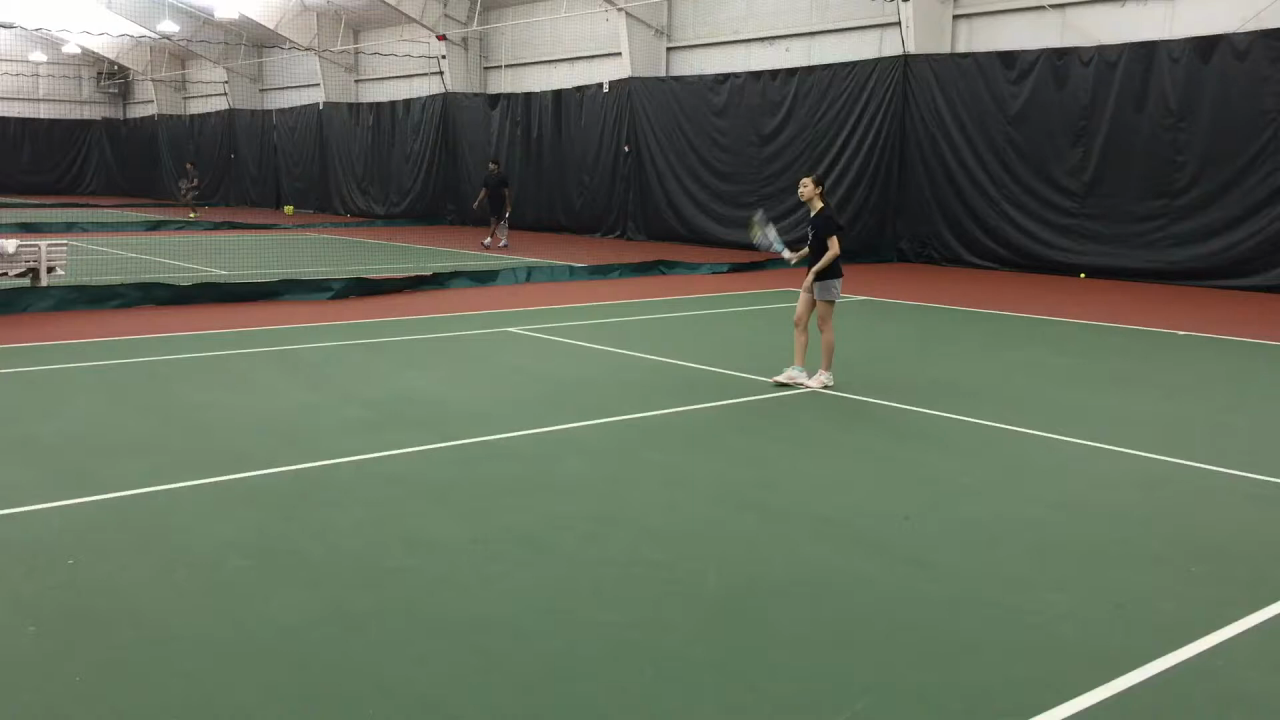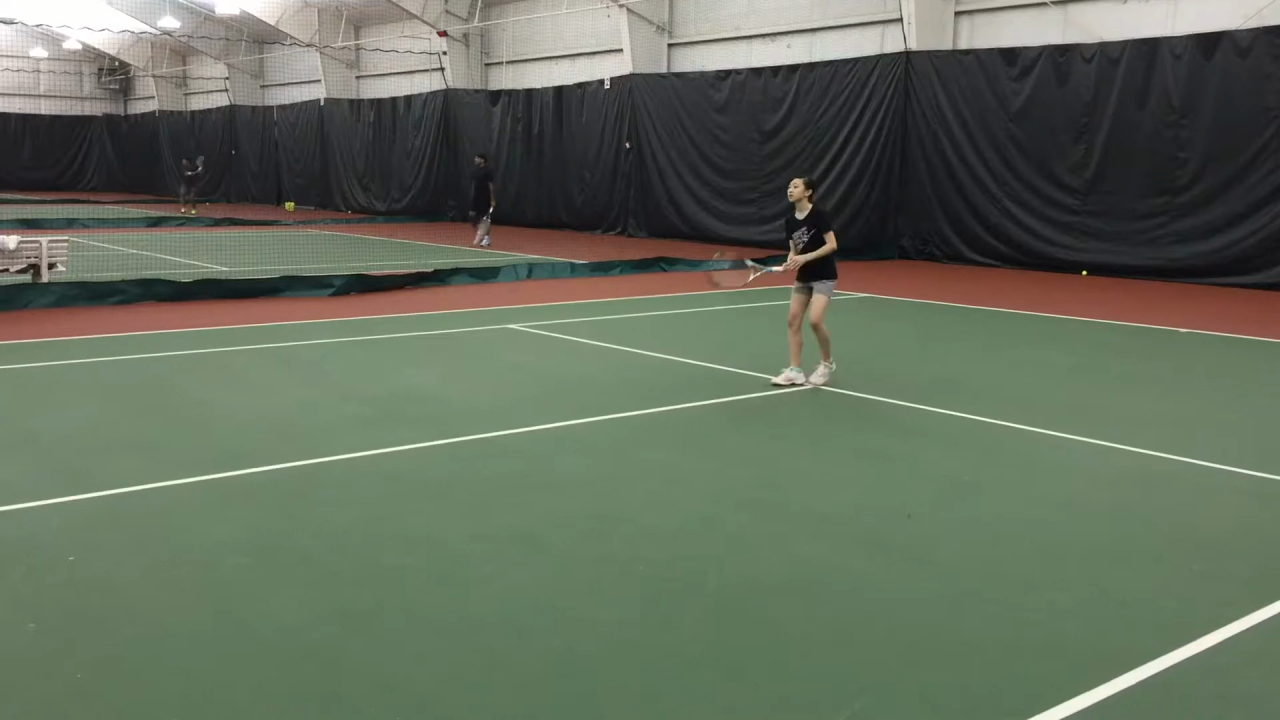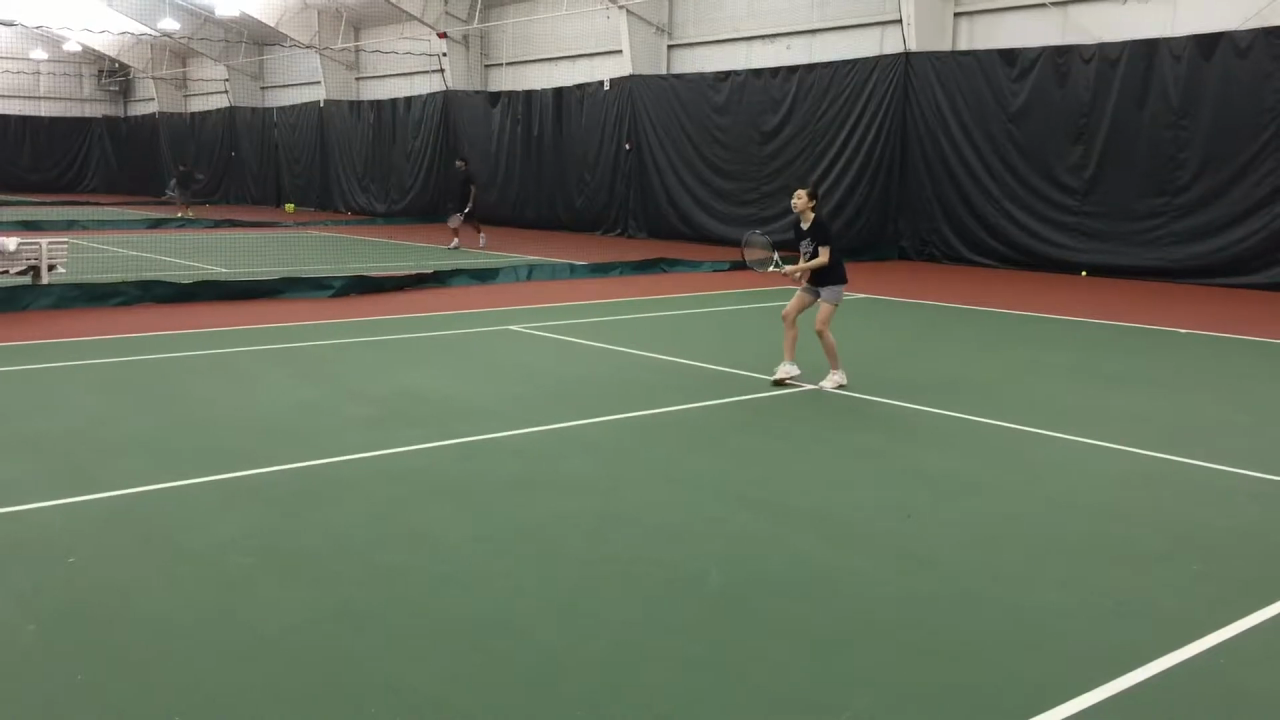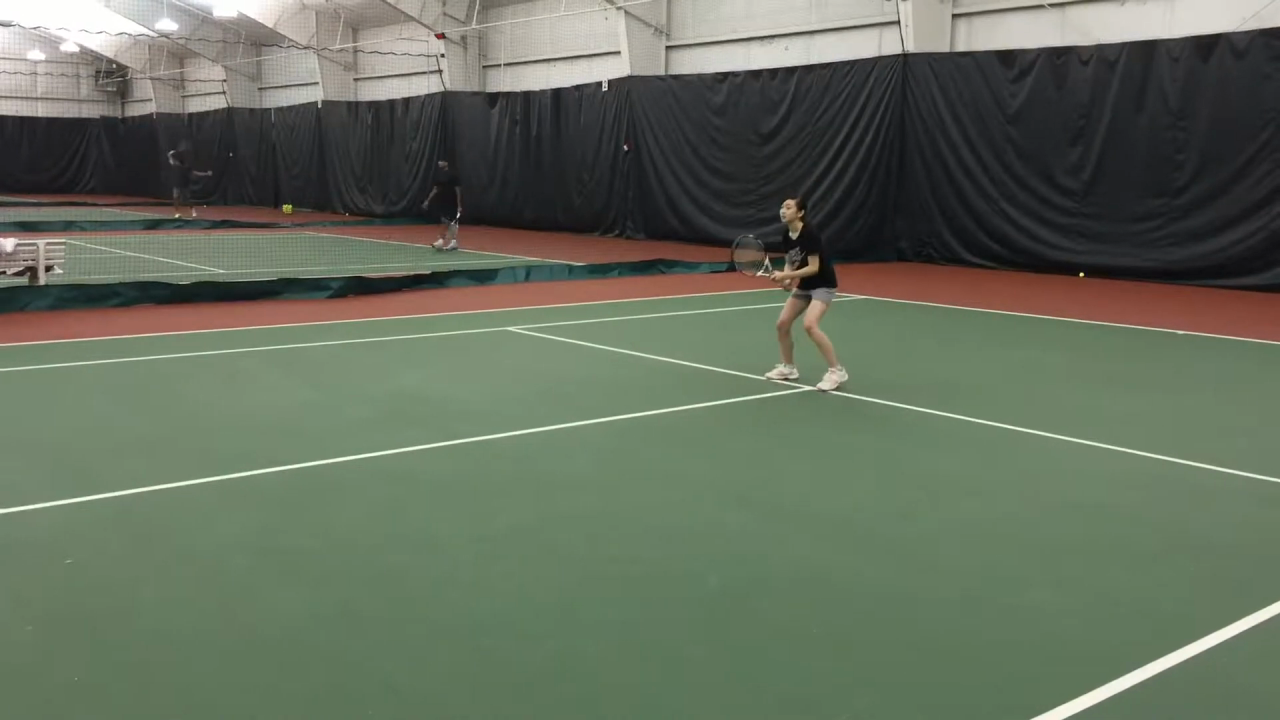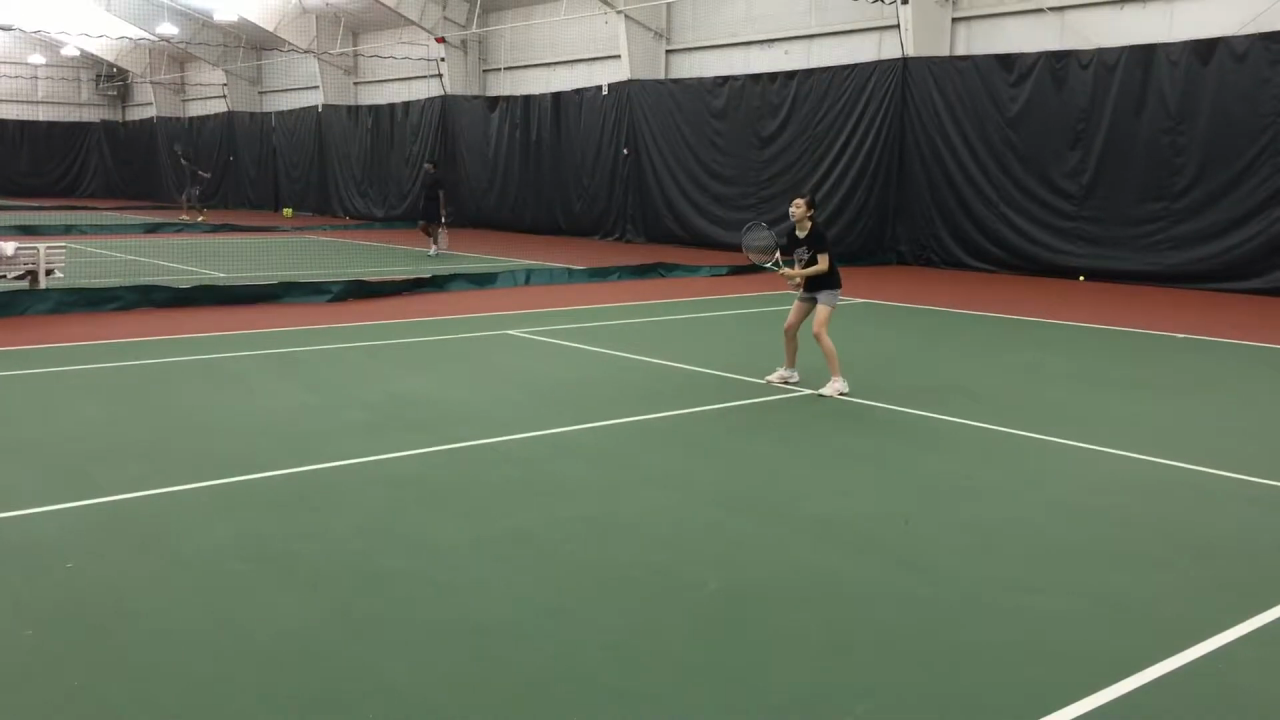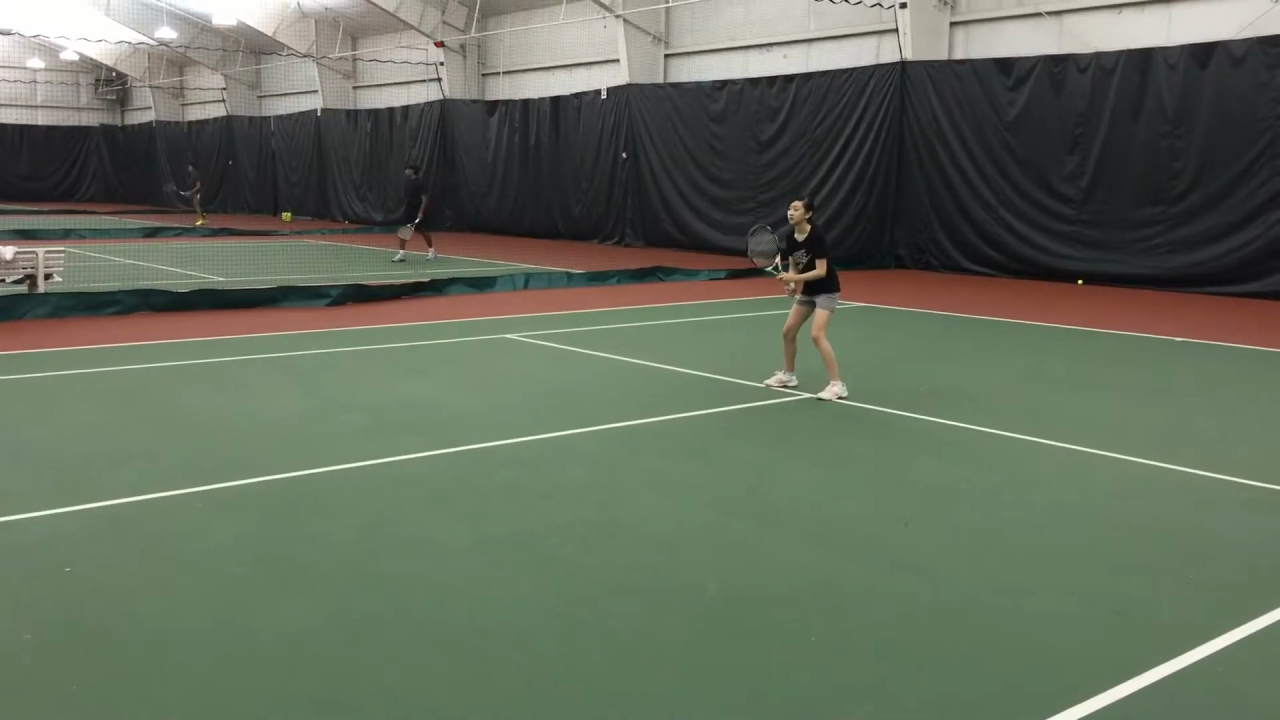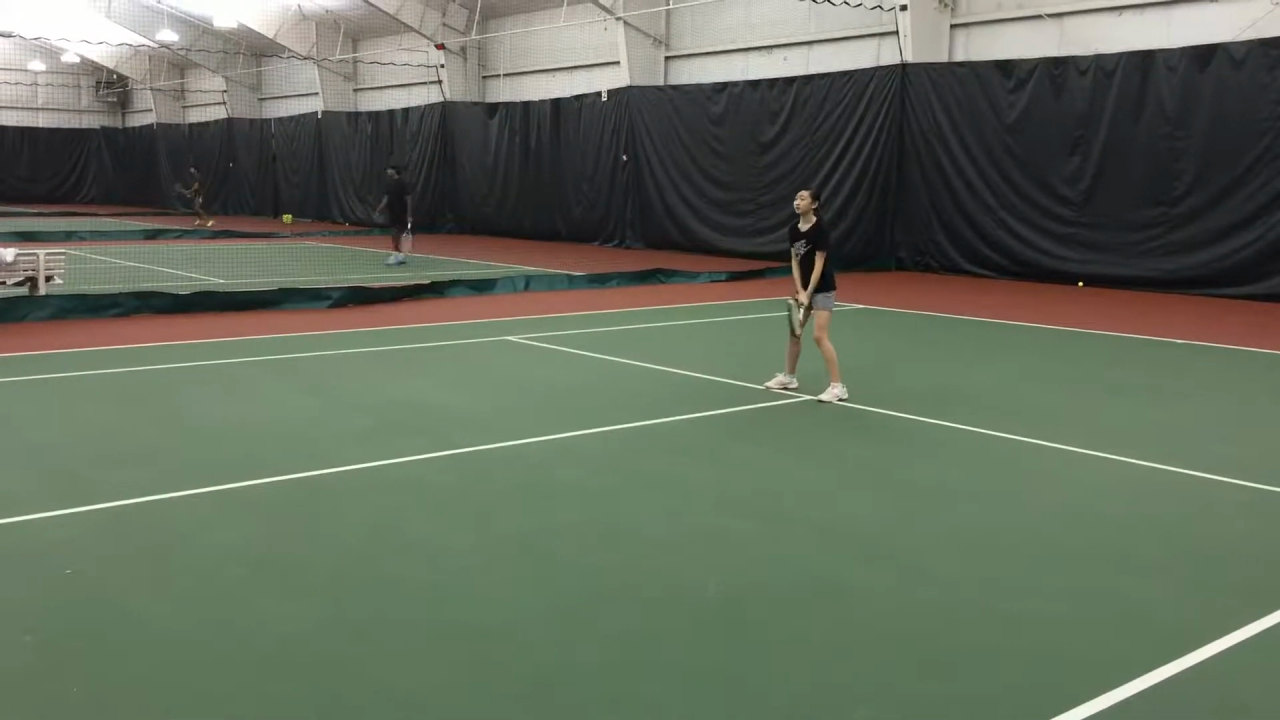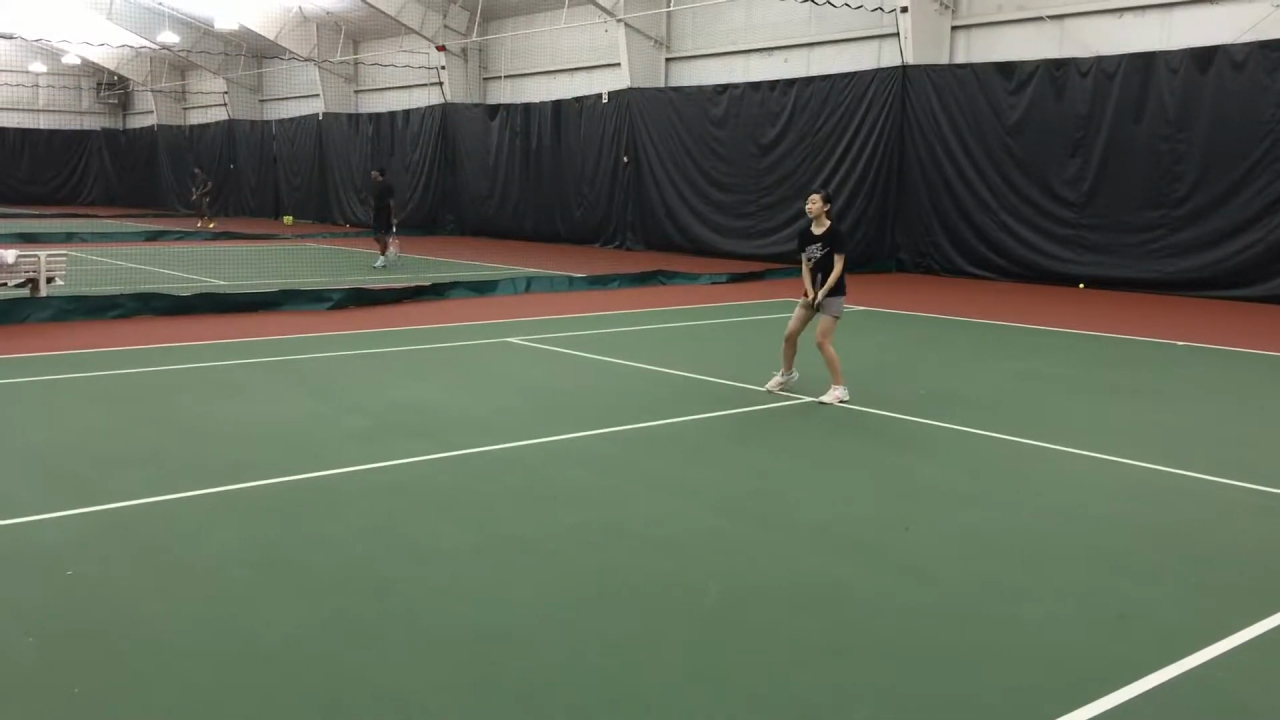
dt=0.4s
person 1, frame 1
left shoulder: (825, 215)
right shoulder: (813, 214)
left elbow: (835, 250)
left wrist: (812, 272)
right wrist: (798, 255)
left hip: (827, 277)
right hip: (814, 277)
left knee: (824, 325)
right knee: (799, 321)
left ankle: (825, 374)
right ankle: (797, 371)
person 1, frame 2
left shoulder: (818, 215)
right shoulder: (790, 219)
left elbow: (832, 245)
right elbow: (794, 251)
left wrist: (805, 258)
right wrist: (791, 263)
left hip: (824, 275)
right hip: (803, 277)
left knee: (815, 320)
right knee: (793, 321)
left ankle: (827, 362)
right ankle: (795, 371)
person 1, frame 3
left shoulder: (820, 225)
right shoulder: (798, 226)
left elbow: (824, 259)
left wrist: (797, 269)
right wrist: (799, 272)
left hip: (832, 280)
right hip: (814, 280)
left knee: (820, 327)
right knee: (788, 315)
left ankle: (837, 373)
right ankle: (789, 366)
person 1, frame 4
left shoulder: (810, 234)
right shoulder: (786, 235)
left elbow: (813, 268)
left wrist: (786, 276)
right wrist: (787, 279)
left hip: (823, 285)
right hip: (804, 285)
left knee: (810, 325)
right knee: (782, 324)
left ankle: (836, 370)
right ankle: (788, 368)
person 1, frame 5
left shoulder: (817, 233)
right shoulder: (792, 235)
left elbow: (823, 266)
left wrist: (796, 274)
right wrist: (797, 279)
left hip: (828, 287)
right hip: (809, 287)
left knee: (818, 331)
right knee: (789, 328)
left ankle: (838, 381)
right ankle: (789, 371)
person 1, frame 6
left shoulder: (817, 237)
right shoulder: (790, 238)
left elbow: (821, 271)
right elbow: (793, 267)
left wrist: (794, 278)
right wrist: (791, 284)
left hip: (826, 291)
right hip: (807, 291)
left knee: (817, 335)
right knee: (788, 331)
left ankle: (837, 385)
right ankle: (788, 375)
person 1, frame 7
left shoulder: (820, 229)
right shoulder: (794, 229)
left elbow: (819, 264)
right elbow: (795, 261)
left wrist: (808, 293)
right wrist: (799, 290)
left hip: (822, 289)
right hip: (804, 289)
left knee: (820, 336)
right knee: (794, 332)
left ankle: (837, 387)
right ankle: (789, 377)
person 1, frame 8
left shoulder: (835, 233)
right shoulder: (805, 234)
left elbow: (838, 268)
right elbow: (806, 266)
left wrist: (823, 292)
right wrist: (809, 292)
left hip: (832, 294)
right hip: (812, 293)
left knee: (821, 341)
right knee: (790, 334)
left ankle: (839, 388)
right ankle: (787, 373)
